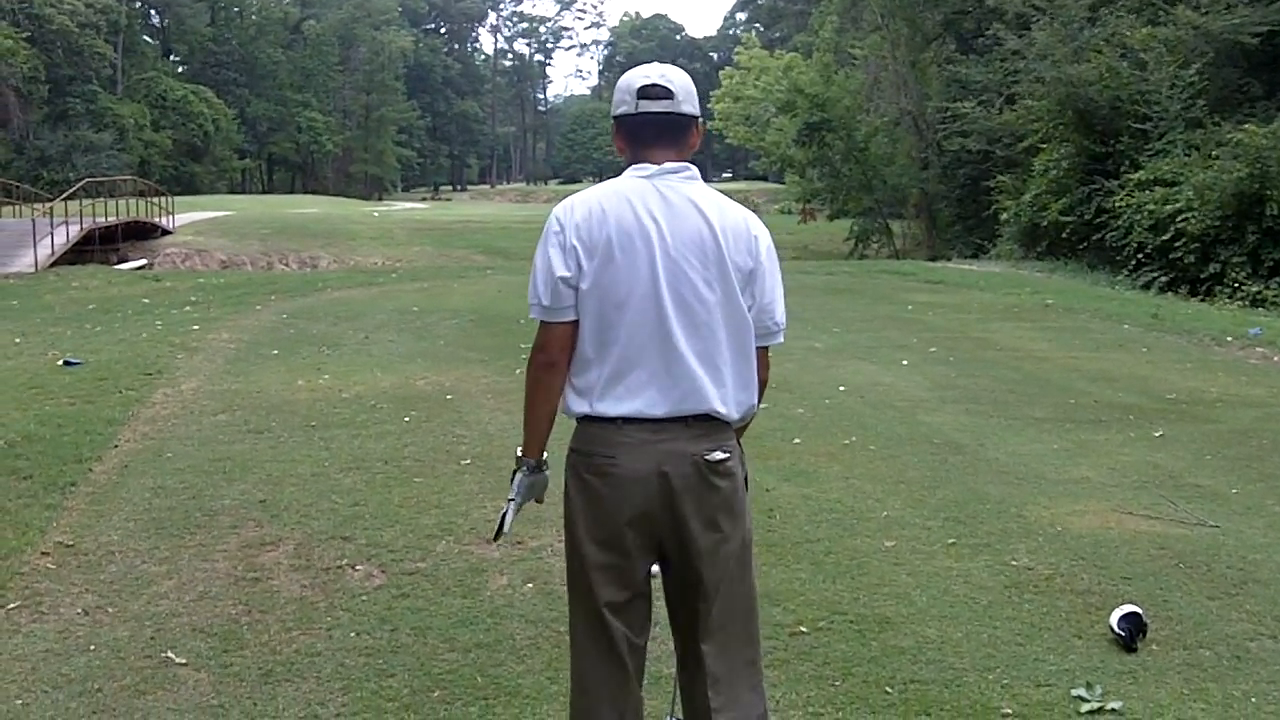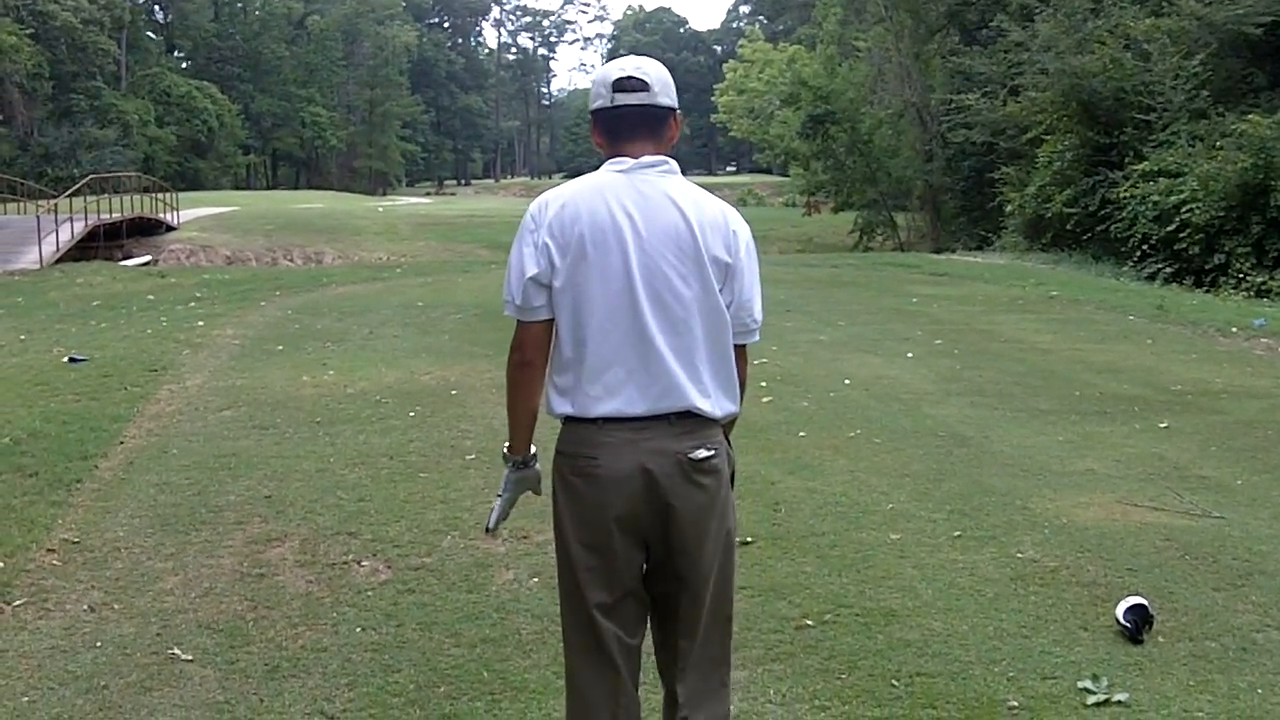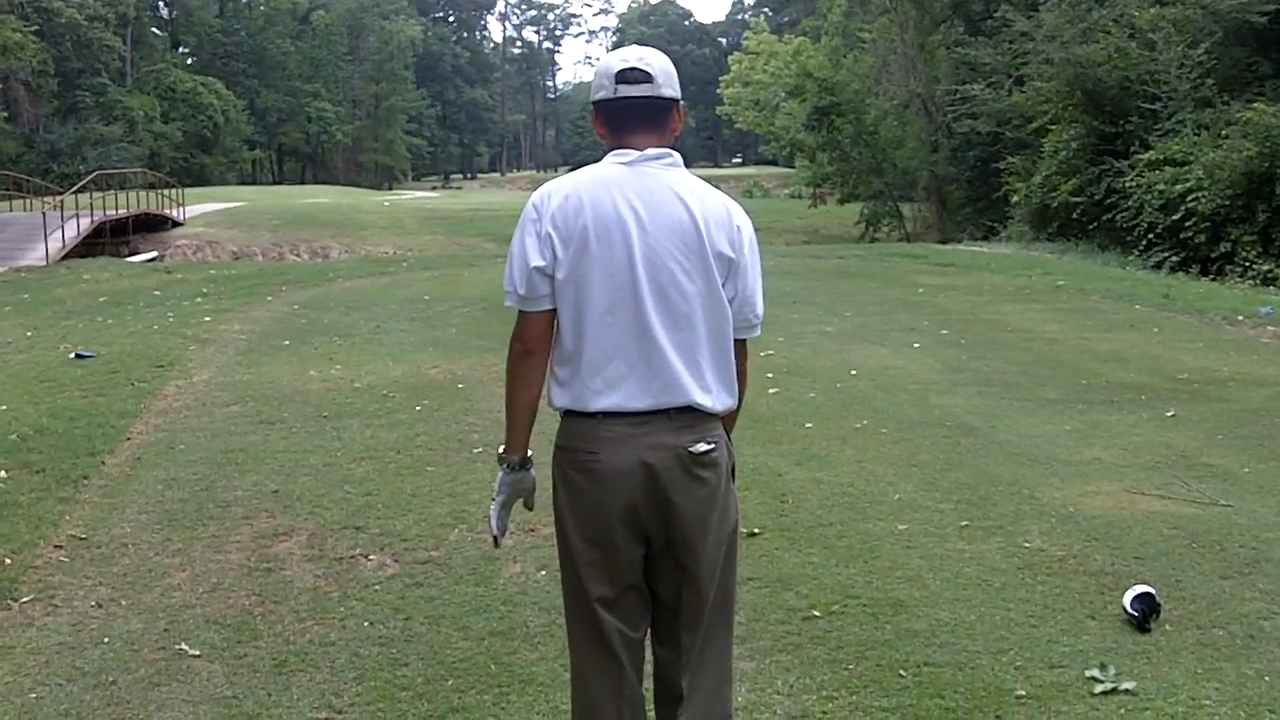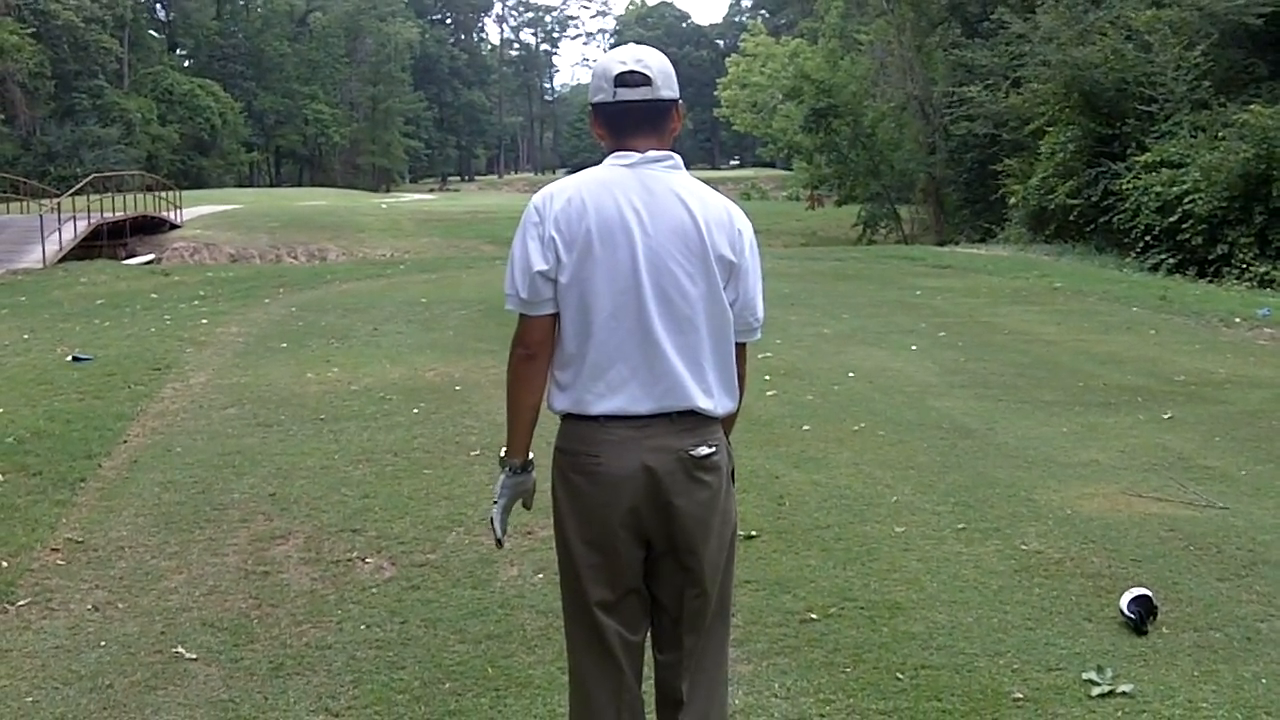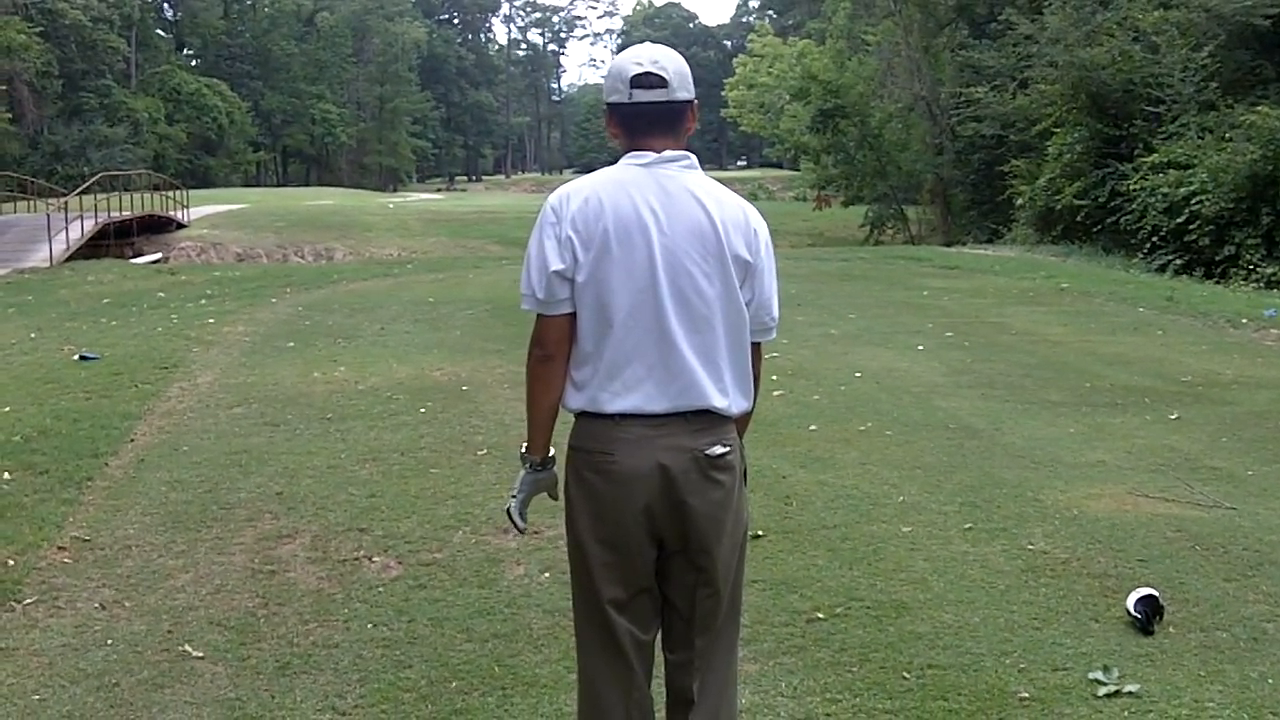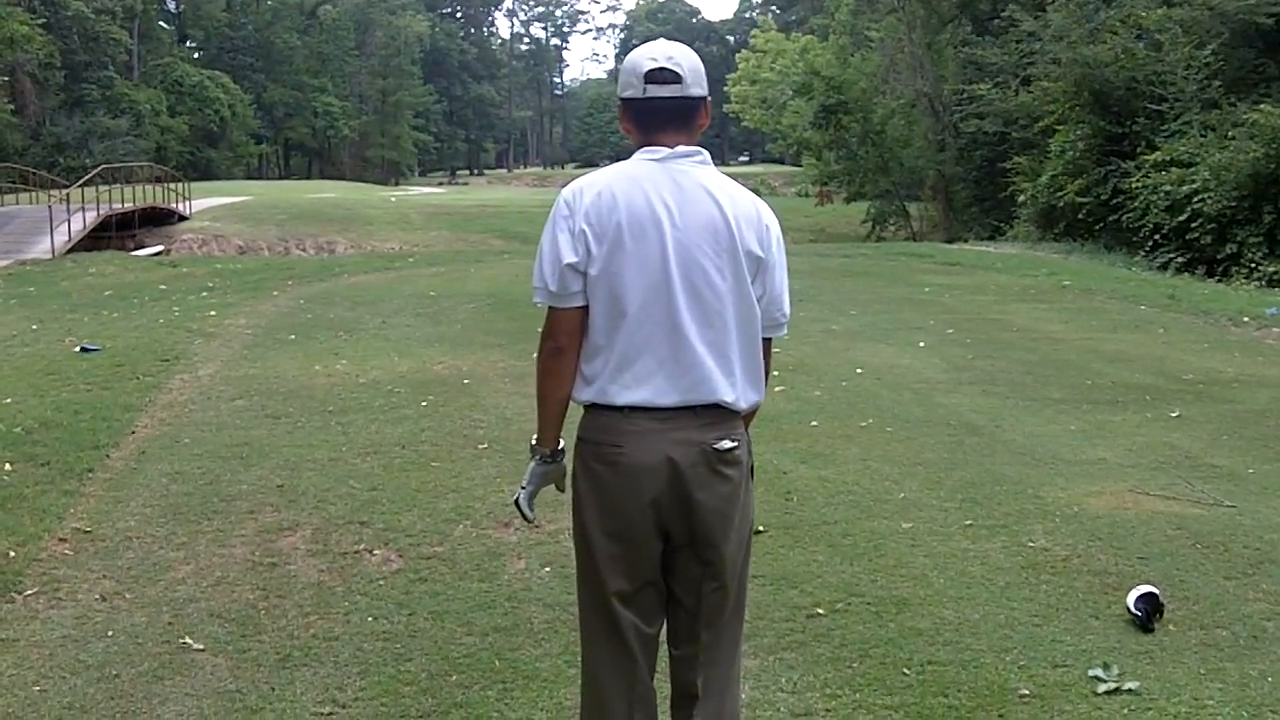
dt=0.3s
person 1, frame 1
left shoulder: (577, 217)
right shoulder: (741, 225)
left elbow: (552, 353)
right elbow: (759, 362)
left wrist: (531, 457)
left hip: (608, 455)
right hip: (708, 456)
left knee: (608, 650)
right knee: (722, 650)
person 1, frame 2
left shoulder: (553, 213)
right shoulder: (720, 219)
left elbow: (529, 351)
right elbow: (737, 356)
left wrist: (519, 455)
left hip: (593, 455)
right hip: (693, 453)
left knee: (601, 650)
right knee: (696, 651)
person 1, frame 3
left shoulder: (554, 204)
right shoulder: (723, 212)
left elbow: (531, 341)
right elbow: (737, 351)
left wrist: (514, 457)
left hip: (593, 448)
right hip: (693, 447)
left knee: (604, 641)
right knee: (695, 642)
person 1, frame 4
left shoulder: (556, 206)
right shoulder: (723, 215)
left elbow: (533, 346)
right elbow: (736, 355)
left wrist: (515, 461)
left hip: (593, 453)
right hip: (694, 452)
left knee: (604, 647)
right knee: (694, 646)
person 1, frame 5
left shoulder: (572, 206)
right shoulder: (738, 214)
left elbow: (550, 347)
right elbow: (751, 354)
left wrist: (537, 457)
left hip: (607, 452)
right hip: (707, 452)
left knee: (613, 645)
right knee: (705, 646)
person 1, frame 6
left shoulder: (586, 200)
right shoulder: (750, 211)
left elbow: (562, 339)
right elbow: (761, 347)
left wrist: (546, 448)
left hip: (615, 444)
right hip: (714, 446)
left knee: (617, 639)
right knee: (709, 641)
